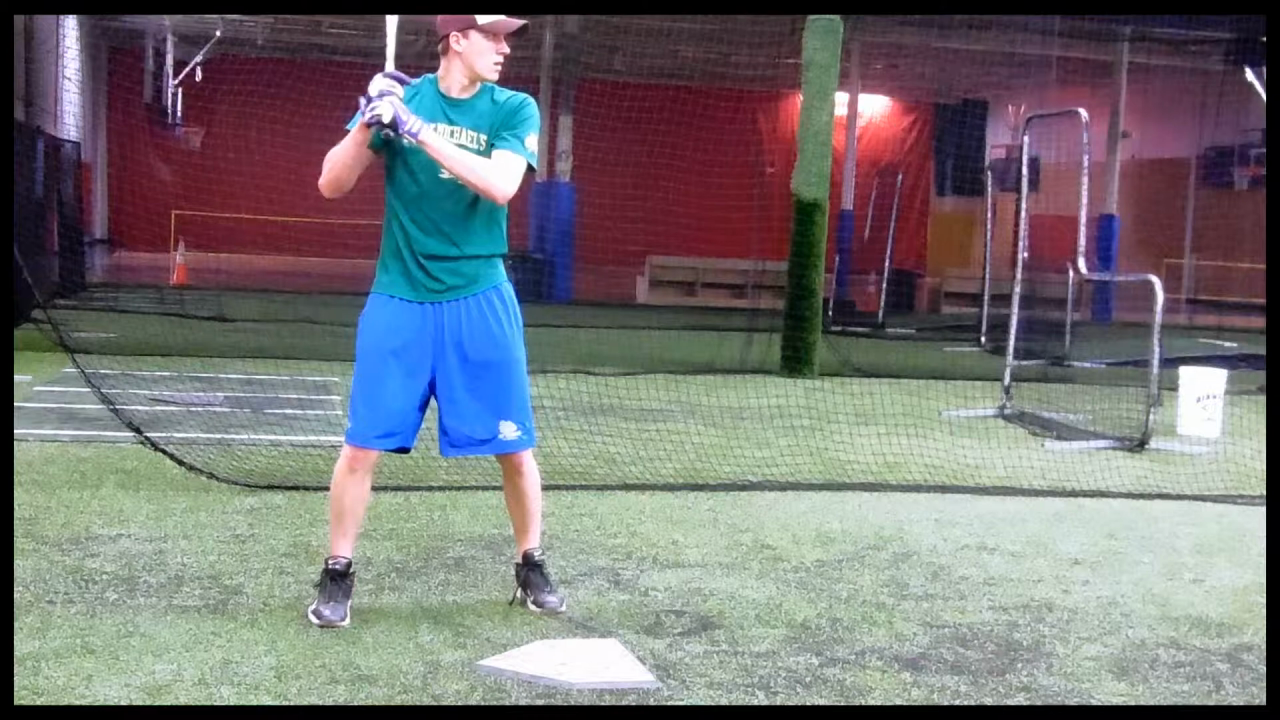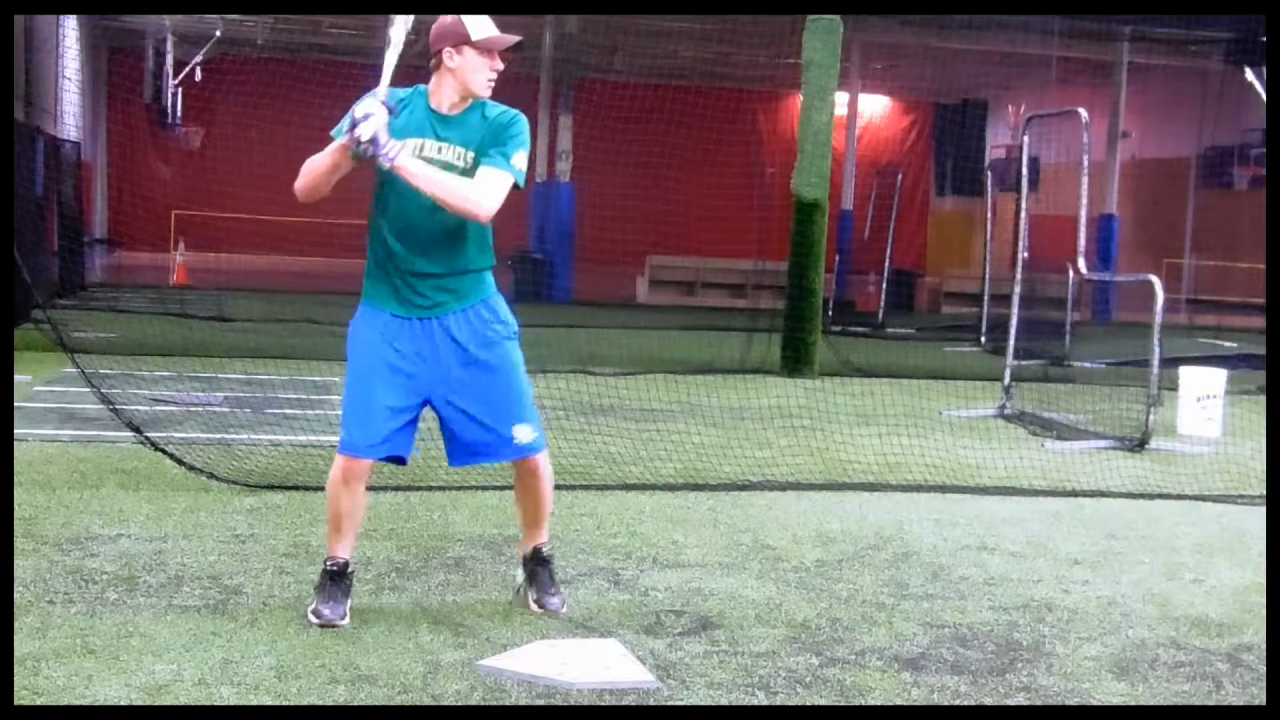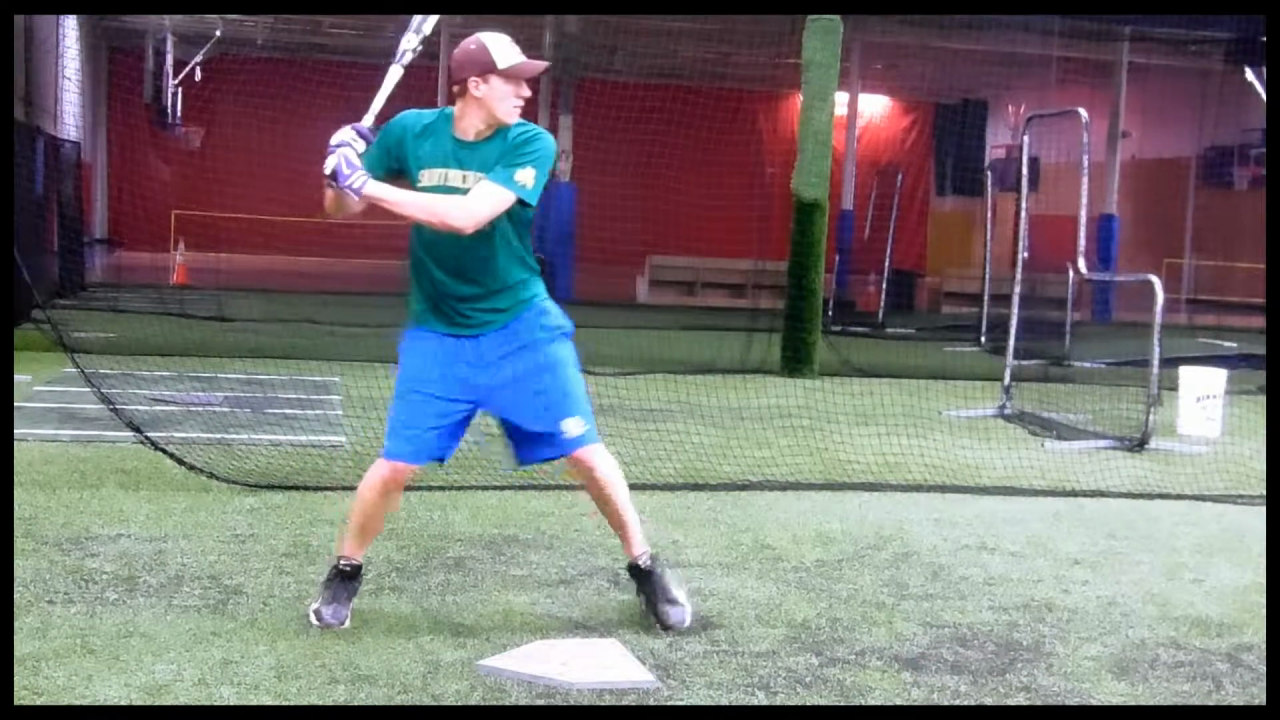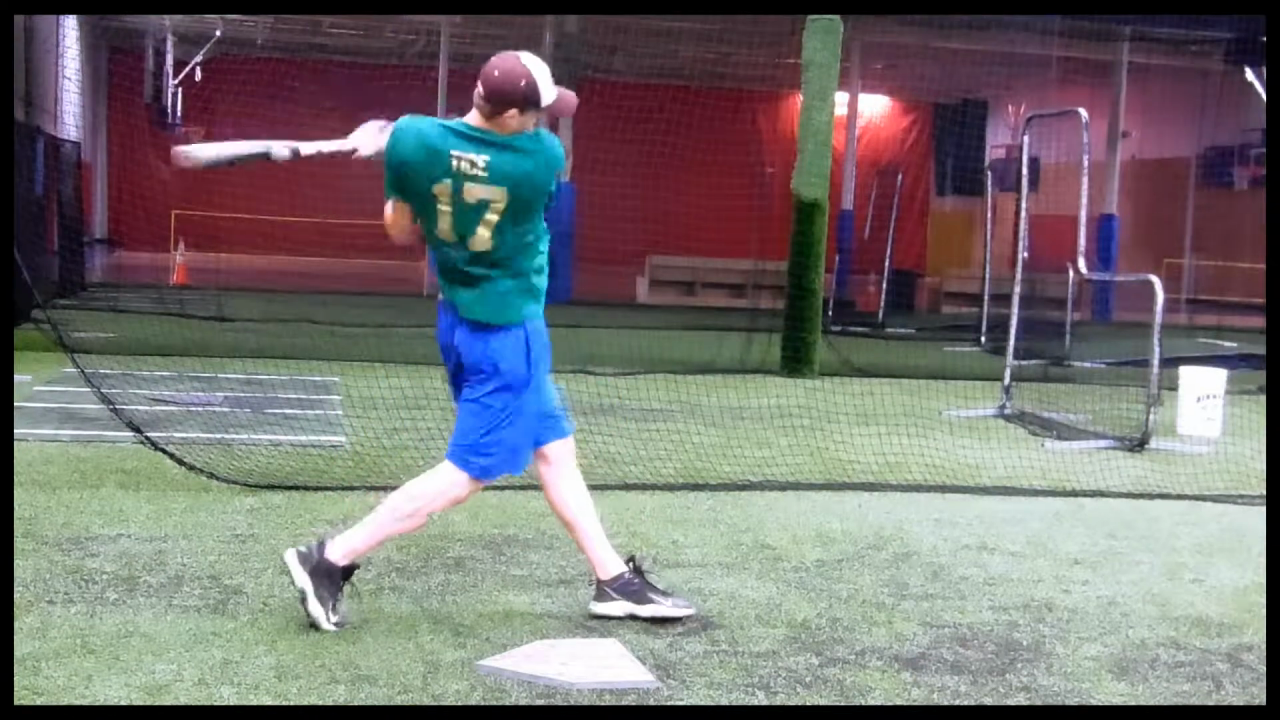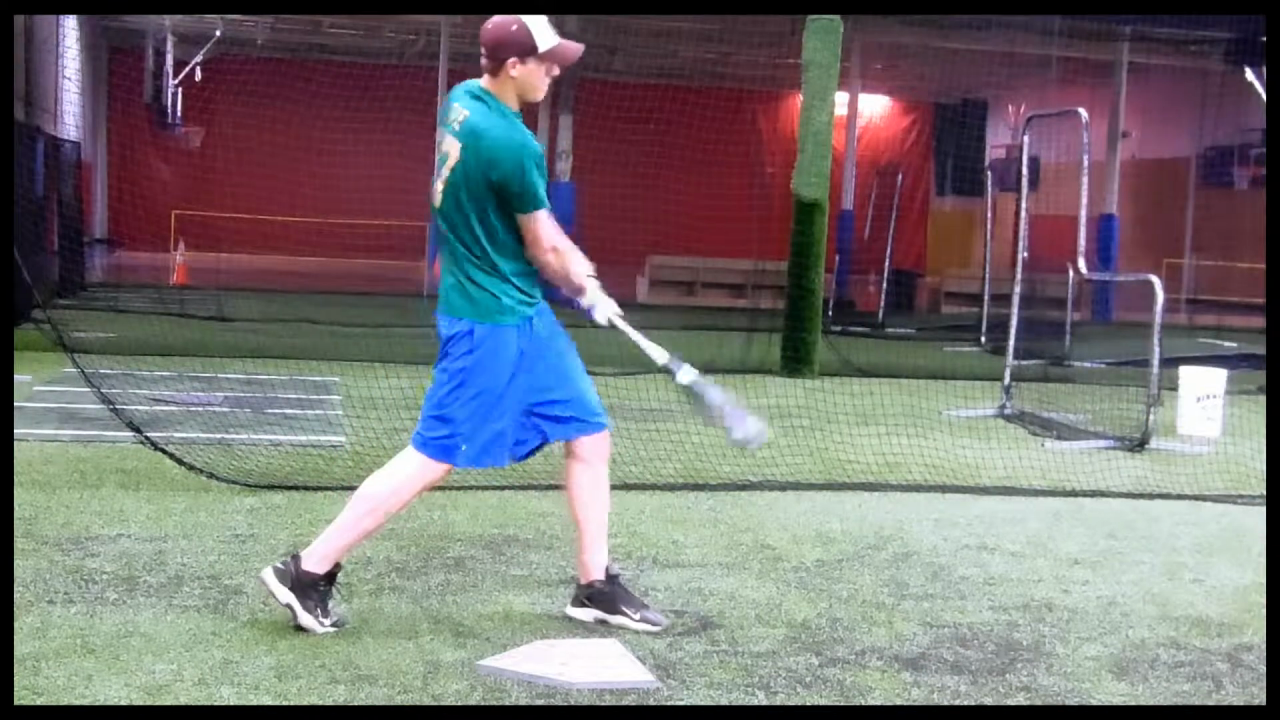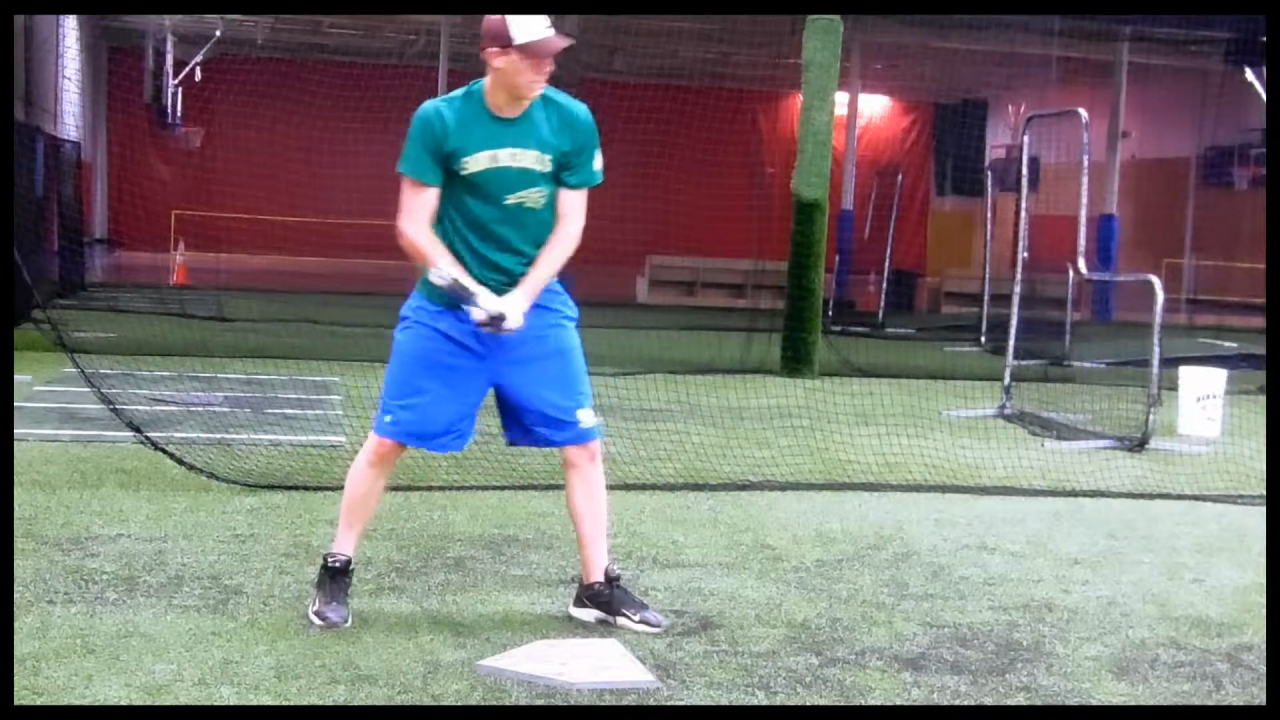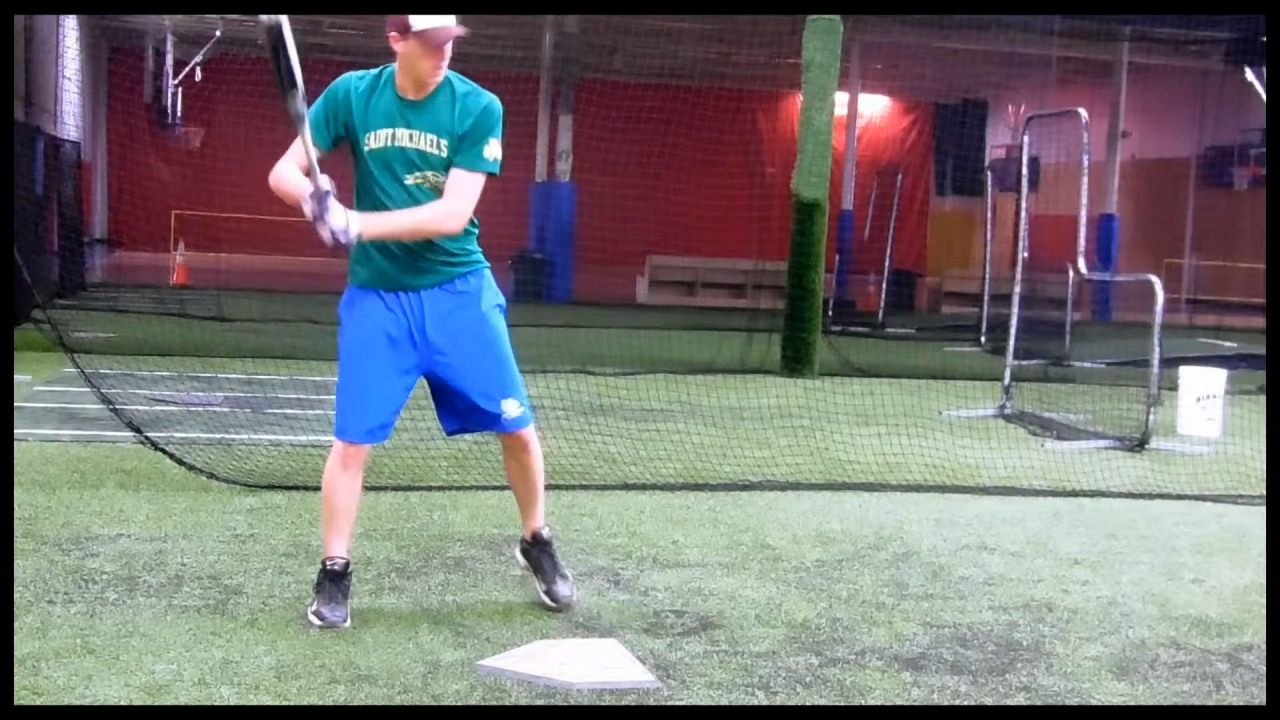
dt=0.5s
person 1, frame 1
left shoulder: (515, 108)
right shoulder: (398, 94)
left elbow: (501, 185)
right elbow: (331, 185)
left wrist: (417, 130)
right wrist: (368, 122)
left hip: (480, 300)
right hip: (399, 300)
left knee: (513, 445)
right knee: (363, 444)
left ankle: (530, 564)
right ankle: (337, 572)
person 1, frame 2
left shoulder: (506, 124)
right shoulder: (391, 107)
left elbow: (482, 204)
right elbow: (306, 189)
left wrist: (395, 156)
right wrist: (350, 138)
left hip: (471, 314)
right hip: (388, 315)
left knee: (527, 451)
right knee: (356, 456)
left ankle: (536, 559)
right ankle: (336, 573)
person 1, frame 3
left shoulder: (532, 144)
right shoulder: (410, 131)
left elbow: (467, 216)
right elbow: (340, 209)
left wrist: (369, 184)
right wrist: (343, 169)
left hip: (524, 326)
right hip: (441, 334)
left knee: (585, 451)
right knee: (398, 465)
left ankle: (643, 567)
right ankle: (344, 574)
person 1, frame 4
left shoulder: (409, 140)
right shoulder: (543, 154)
left elbow: (400, 232)
left hip: (459, 319)
right hip: (508, 334)
left knee: (554, 447)
right knee: (469, 469)
left ankle: (614, 580)
right ankle: (329, 559)
person 1, frame 5
left shoulder: (463, 99)
right shoulder: (508, 142)
right elbow: (543, 250)
left wrist: (577, 261)
right wrist: (586, 288)
left hip: (524, 315)
right hip: (487, 322)
left knee: (591, 436)
right knee: (432, 457)
left ankle: (595, 585)
right ankle: (307, 570)
person 1, frame 6
left shoulder: (572, 121)
right shoulder: (439, 119)
left elbow: (569, 225)
right elbow: (413, 226)
left wrist: (521, 297)
right wrist: (474, 293)
left hip: (537, 308)
right hip: (445, 311)
left knee: (582, 445)
right knee: (387, 440)
left ankle: (597, 586)
right ankle: (337, 568)
person 1, frame 7
left shoulder: (480, 107)
right shoulder: (350, 94)
left elbow: (455, 213)
right elbow: (281, 174)
left wrist: (359, 223)
right wrist: (309, 194)
left hip: (459, 289)
right hip: (377, 294)
left knee: (515, 426)
right knee: (353, 439)
left ankle: (537, 541)
right ankle: (334, 574)
